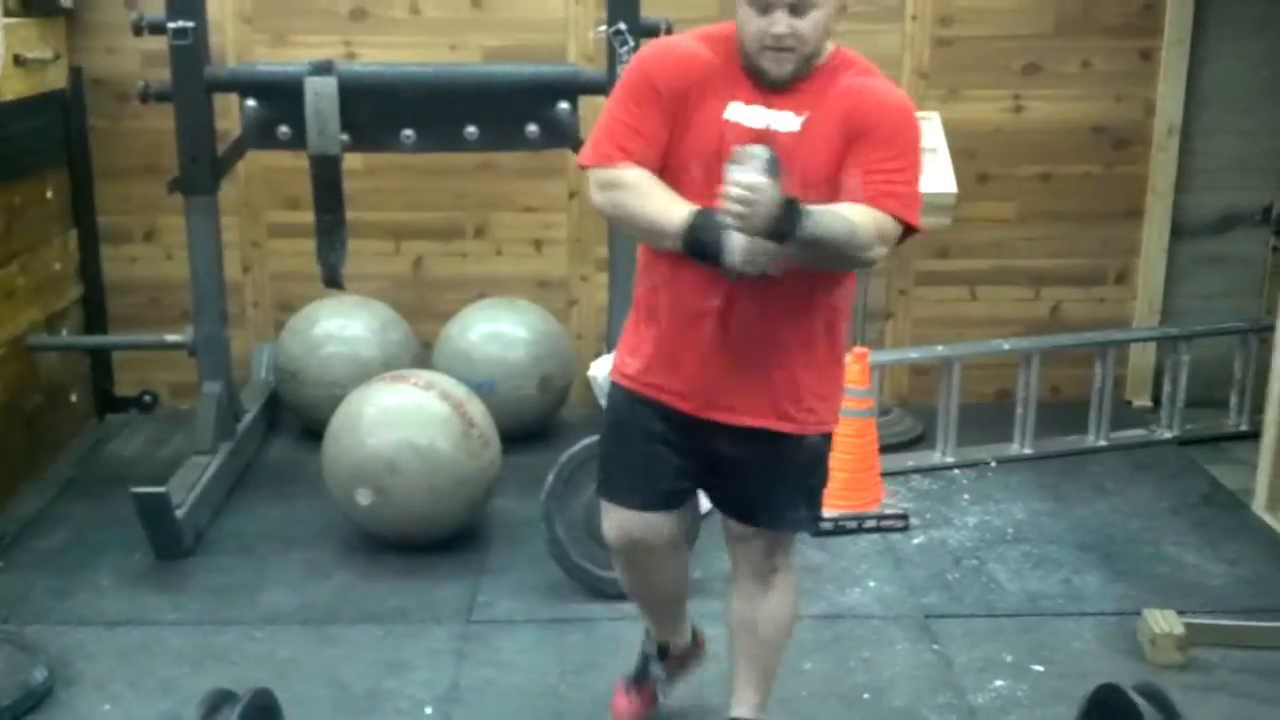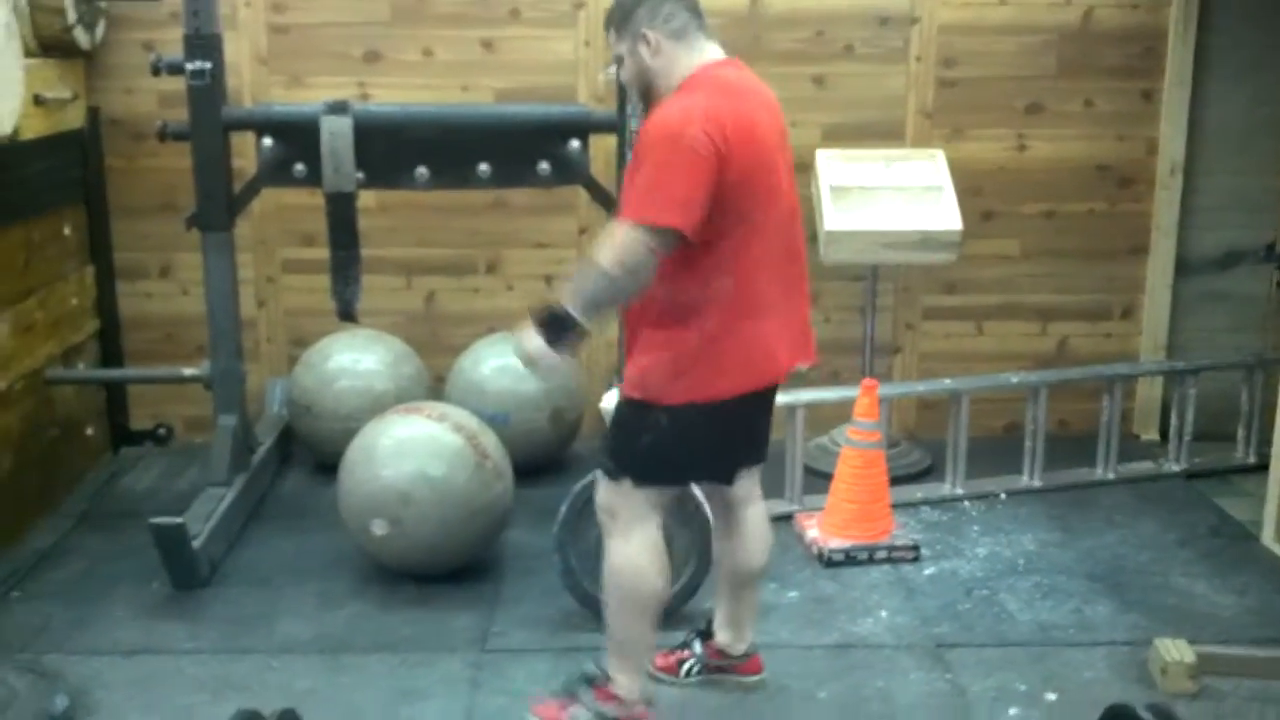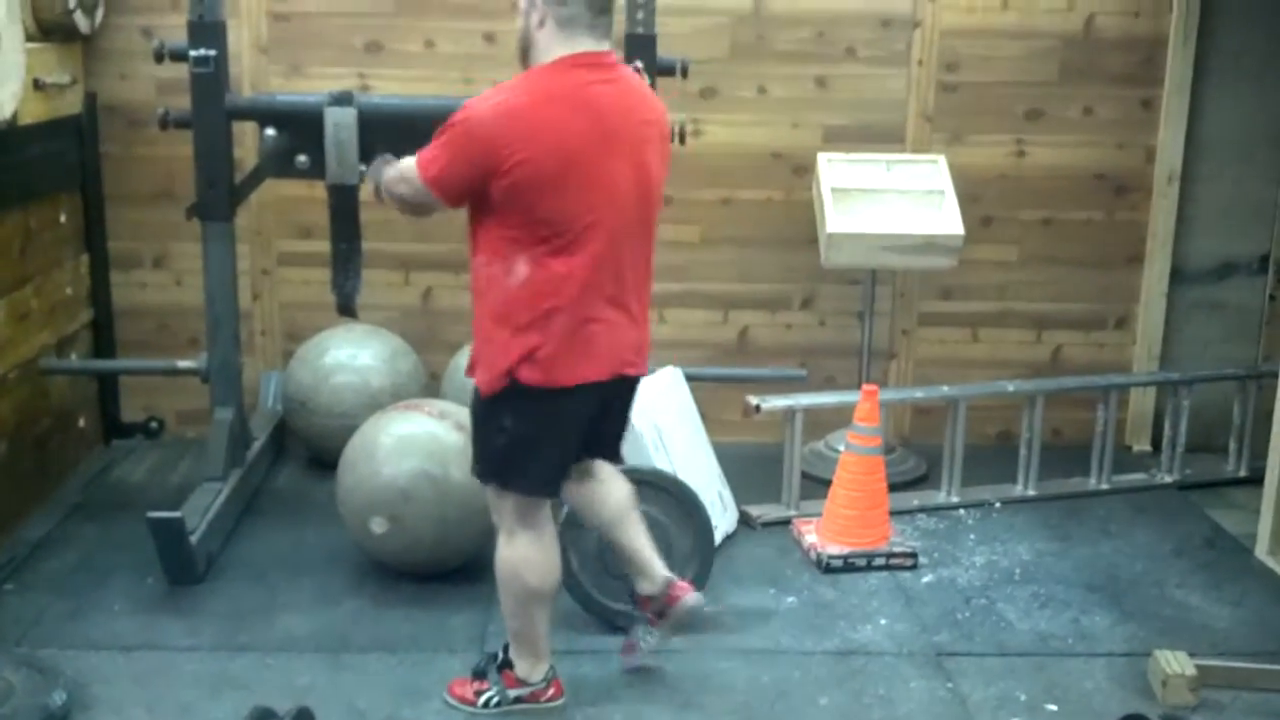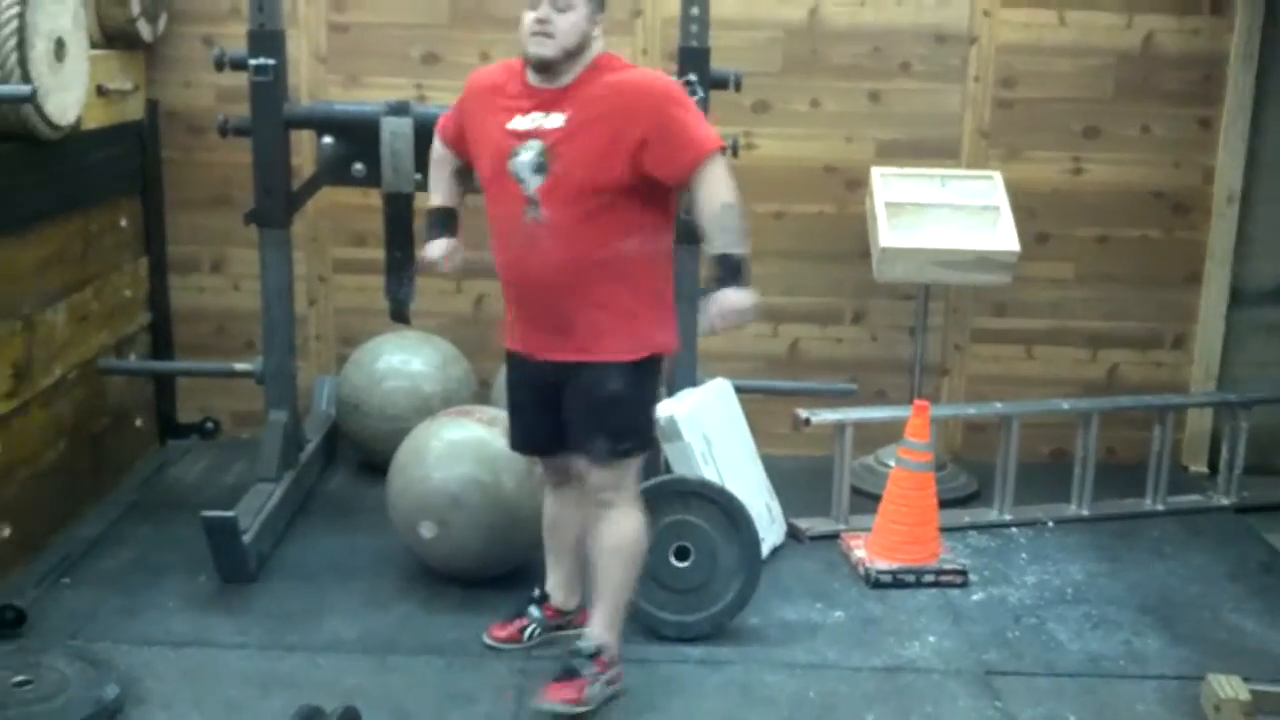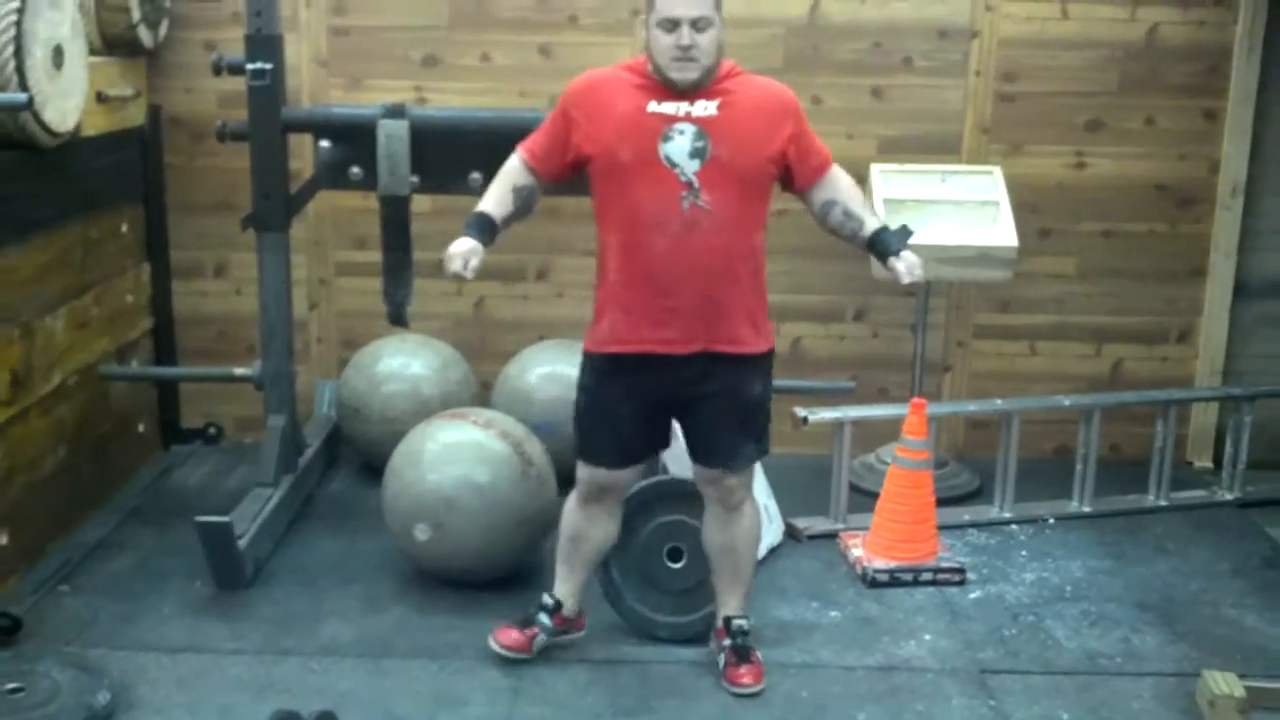
dt=0.7s
person 1, frame 1
left shoulder: (877, 107)
right shoulder: (669, 68)
left elbow: (873, 234)
right elbow: (611, 179)
left wrist: (783, 220)
right wrist: (711, 231)
left hip: (786, 389)
right hip: (662, 368)
left knee: (765, 555)
right knee: (631, 529)
right ankle: (672, 641)
person 1, frame 2
left shoulder: (686, 120)
right shoulder: (739, 91)
left elbow: (637, 244)
left wrist: (557, 322)
left hip: (696, 356)
right hip: (748, 342)
left knee: (626, 508)
right knee: (737, 492)
right ankle: (732, 644)
person 1, frame 3
left shoulder: (502, 117)
right shoulder: (645, 106)
left elbow: (414, 192)
left wrist: (386, 175)
left hip: (536, 354)
right hip: (615, 342)
left knee: (520, 513)
right knee: (583, 467)
right ankle: (656, 584)
person 1, frame 4
left shoulder: (639, 95)
right shoulder: (488, 89)
left elbow: (710, 177)
right elbow: (449, 147)
left wrist: (730, 273)
right wrist: (442, 225)
left hip: (615, 338)
right hip: (533, 338)
left knee: (608, 487)
right knee: (560, 474)
left ankle: (599, 653)
right ankle: (560, 602)
person 1, frame 5
left shoulder: (772, 104)
right shoulder: (593, 95)
left elbow: (825, 184)
right elbow: (528, 170)
left wrist: (885, 241)
right wrist: (478, 229)
left hip: (733, 346)
right hip: (624, 343)
left knee: (729, 489)
right knee: (599, 483)
left ankle: (731, 625)
right ankle: (559, 608)
